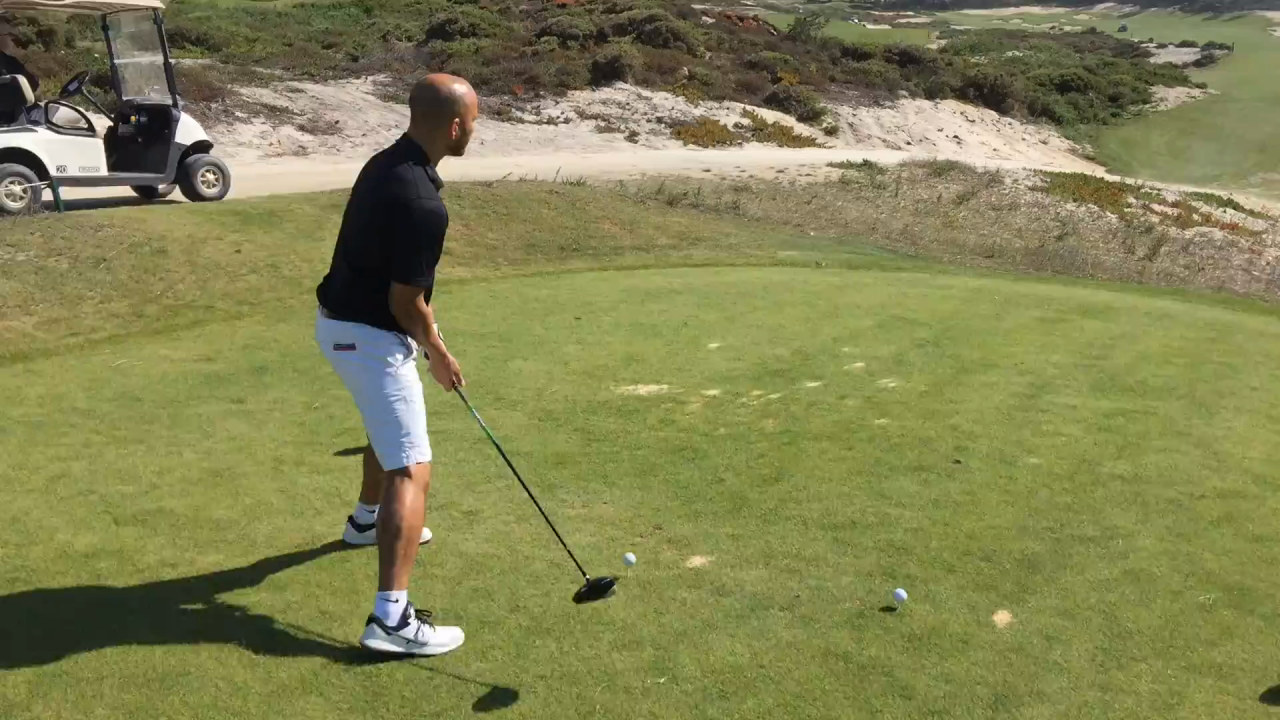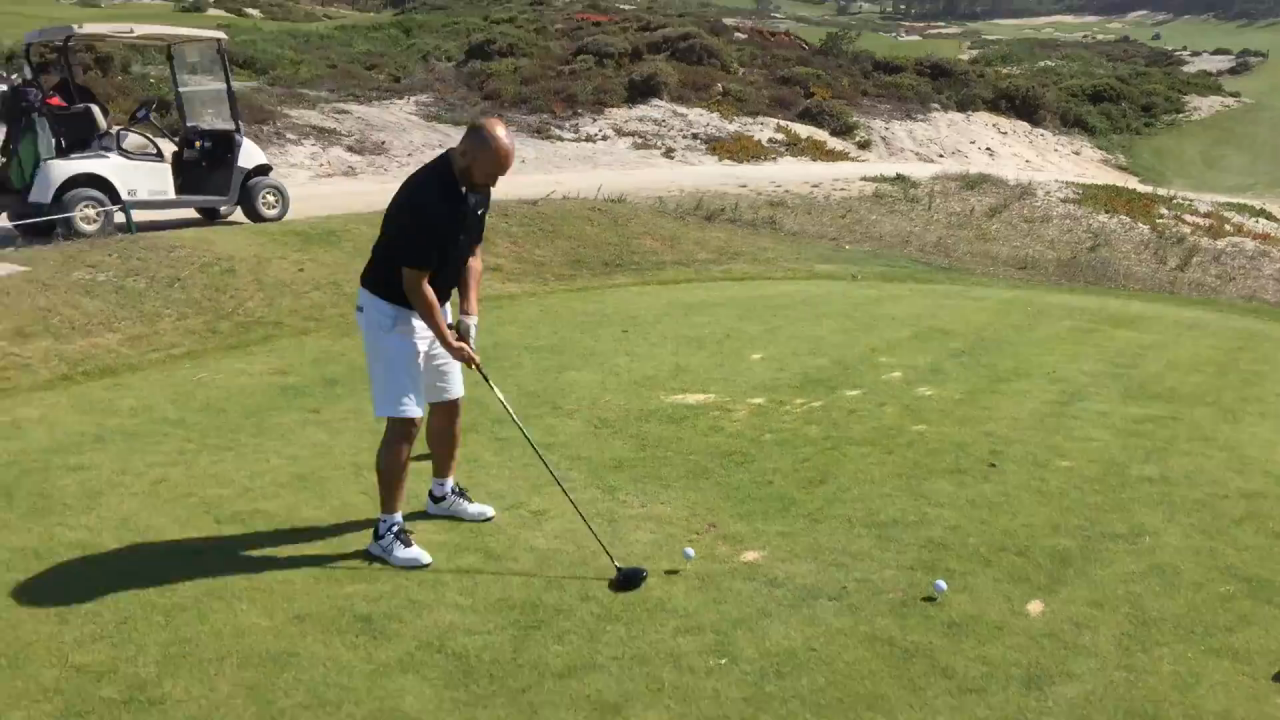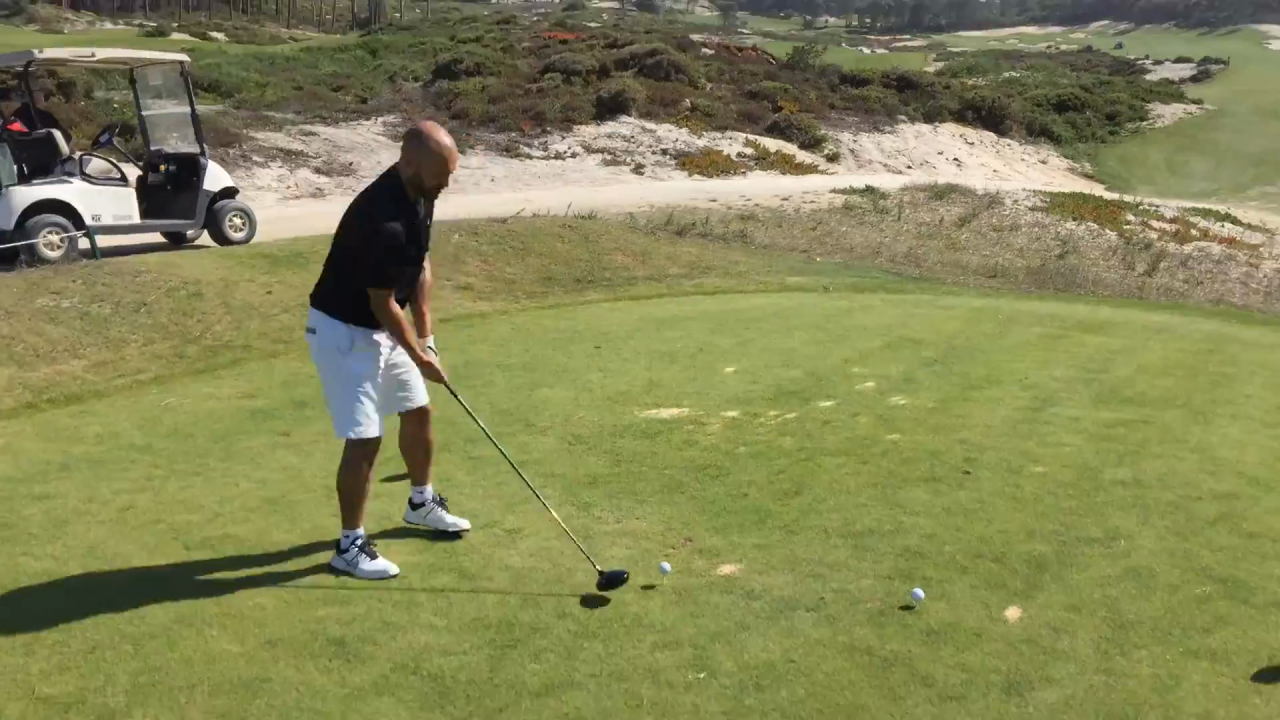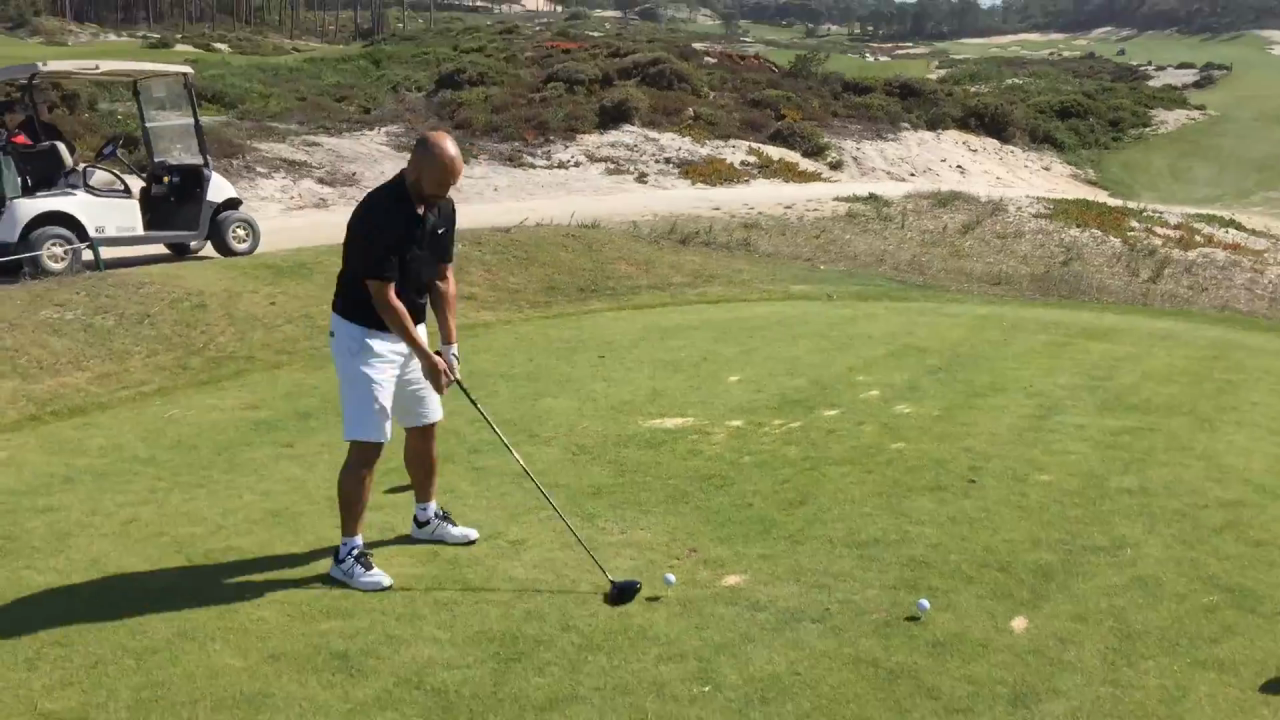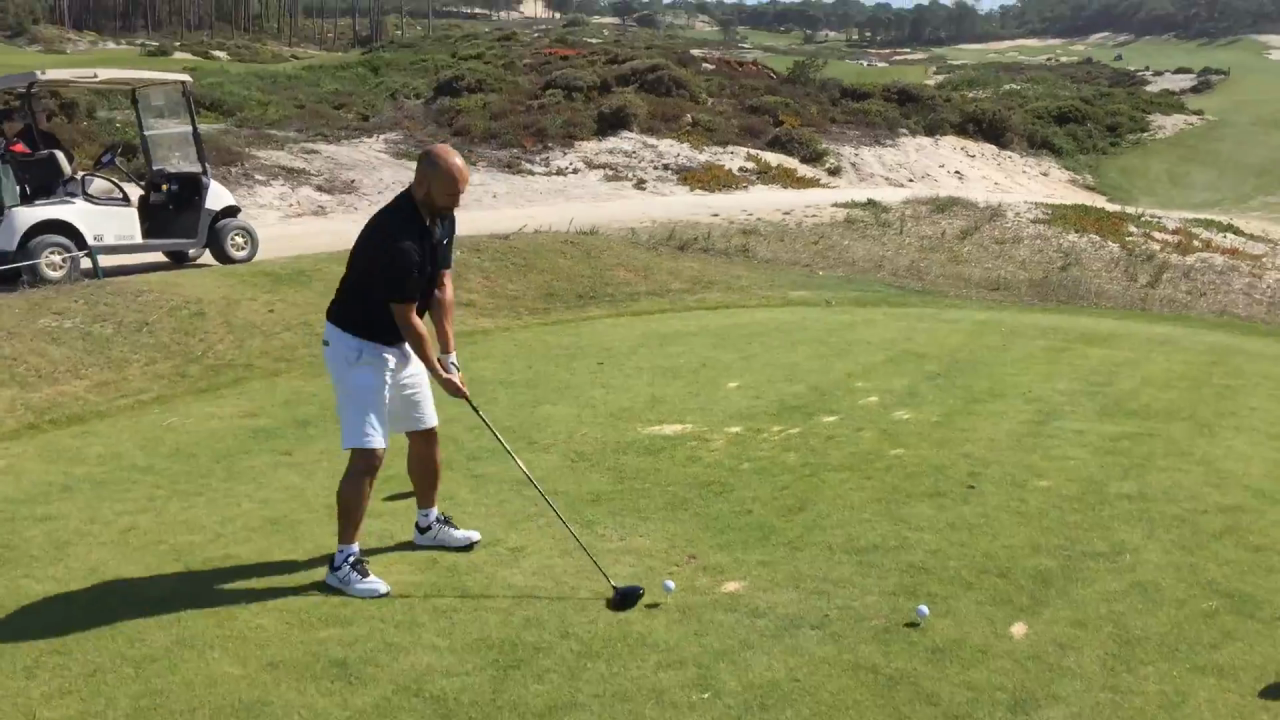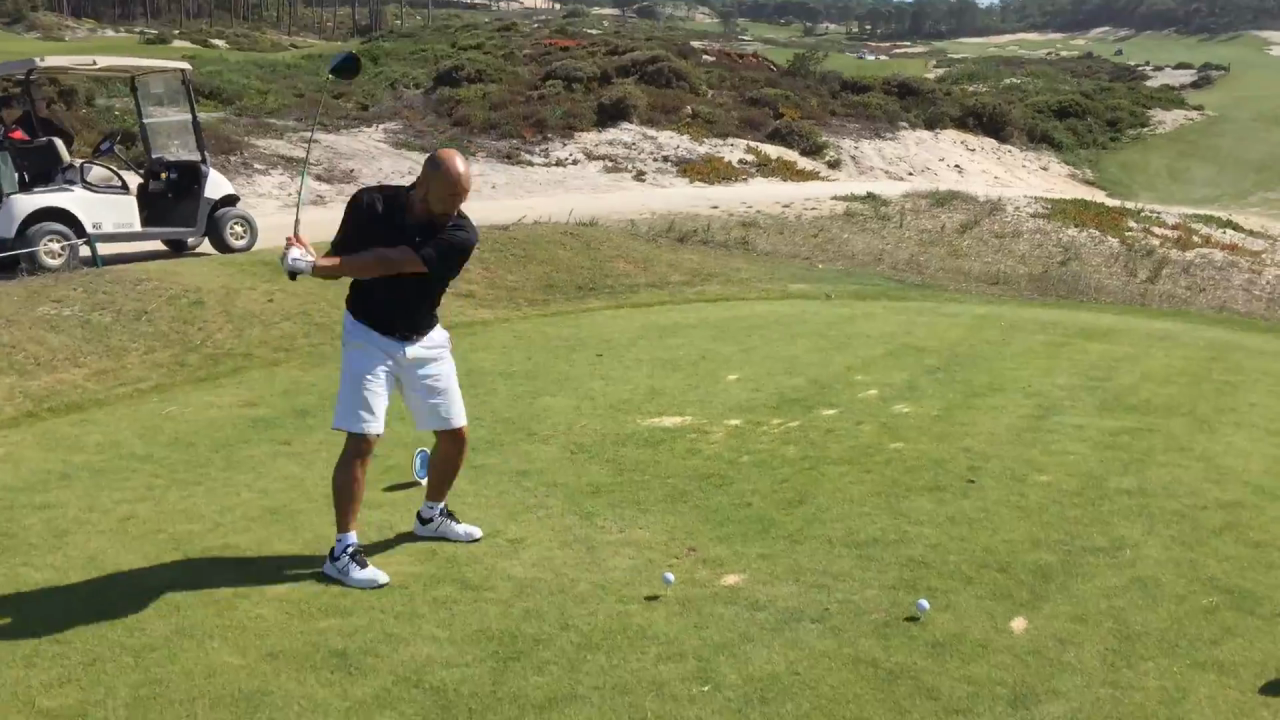
dt=0.1s
person 1, frame 1
left shoulder: (389, 162)
right shoulder: (416, 202)
right elbow: (405, 302)
left wrist: (430, 332)
right wrist: (441, 357)
left hip: (358, 326)
right hip: (368, 336)
left knee: (397, 429)
right knee: (408, 472)
left ankle: (367, 517)
right ankle: (391, 616)
person 1, frame 2
left shoulder: (472, 188)
right shoulder: (427, 201)
left elbow: (470, 255)
right elbow: (414, 285)
left wrist: (468, 319)
right wrist: (449, 343)
left hip: (426, 310)
right hip: (390, 312)
left knee: (447, 406)
right knee: (404, 423)
left ankle: (442, 493)
right ankle: (388, 531)
person 1, frame 3
left shoulder: (423, 198)
right shoulder: (381, 220)
left elbow: (419, 273)
right elbow: (381, 299)
left wrist: (426, 337)
right wrist: (417, 354)
left hip: (385, 328)
right hip: (343, 331)
left knee: (419, 413)
right knee: (364, 440)
left ankle: (422, 502)
right ankle: (351, 542)
person 1, frame 4
left shoulder: (440, 209)
right shoulder: (378, 217)
left elbow: (443, 279)
right elbow: (384, 299)
left wrist: (449, 346)
right wrist: (426, 357)
left hip: (405, 333)
right hip: (364, 337)
left knee: (425, 430)
right knee: (367, 446)
left ankle: (426, 517)
right ankle: (348, 552)
person 1, frame 5
left shoulder: (441, 220)
right shoulder: (394, 238)
left elbow: (442, 288)
right elbow: (405, 319)
left wrist: (443, 360)
right wrist: (440, 372)
left hip: (398, 346)
right hip: (356, 343)
left knee: (426, 436)
right knee: (368, 454)
left ankle: (429, 522)
right ankle: (344, 561)
person 1, frame 6
left shoulder: (459, 234)
right shoulder: (369, 204)
left elbow: (386, 263)
right elbow: (342, 262)
left wrist: (317, 264)
left hip: (424, 341)
right hip: (369, 334)
left knee: (455, 434)
right knee: (361, 442)
left ankle: (432, 515)
right ankle: (343, 549)
